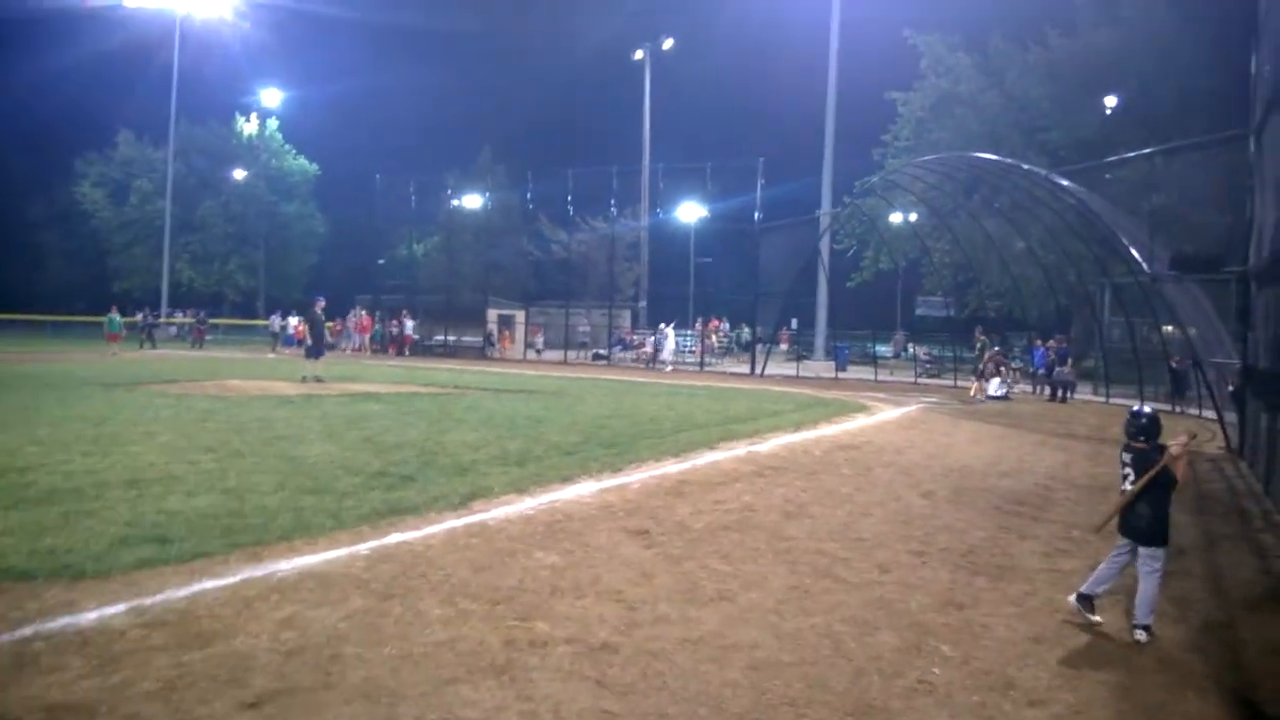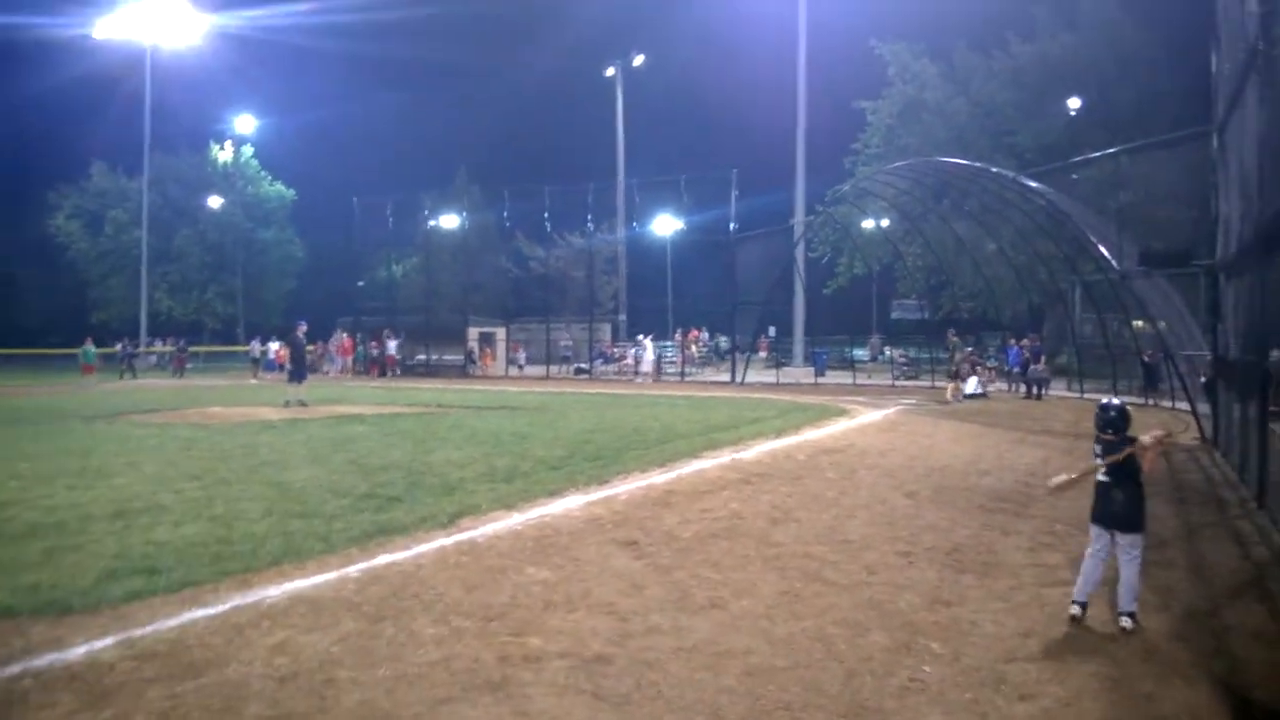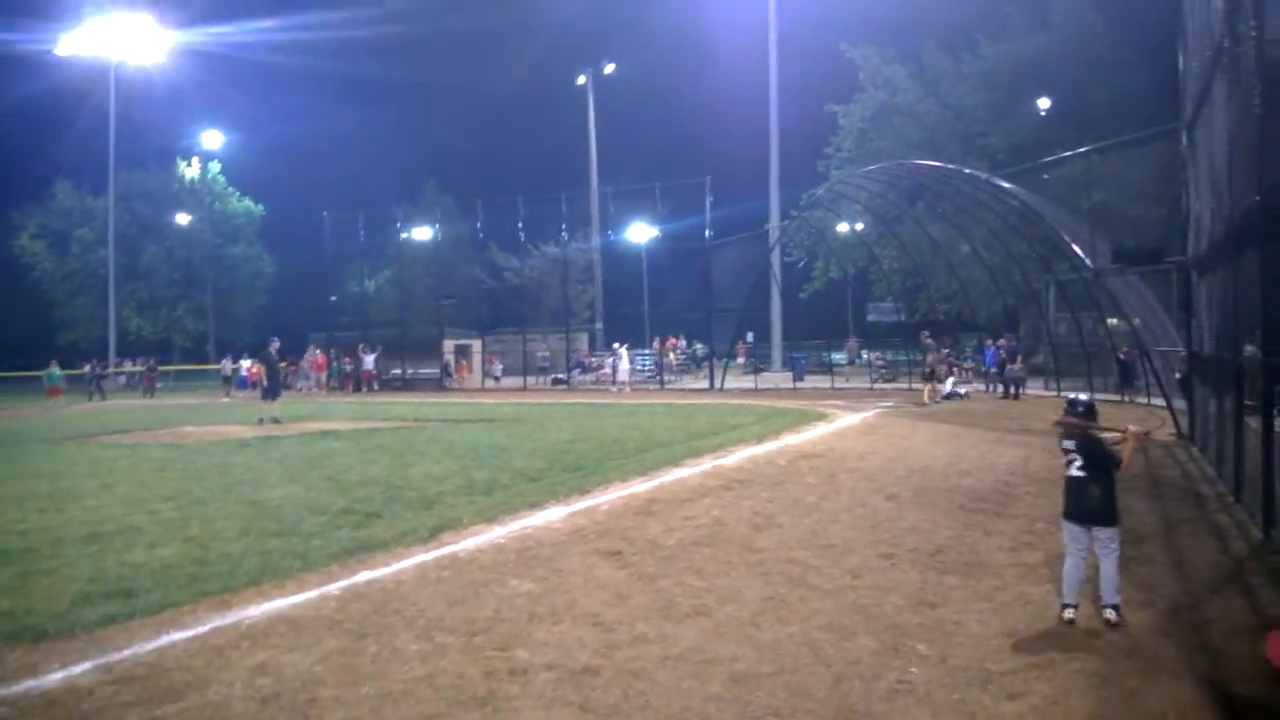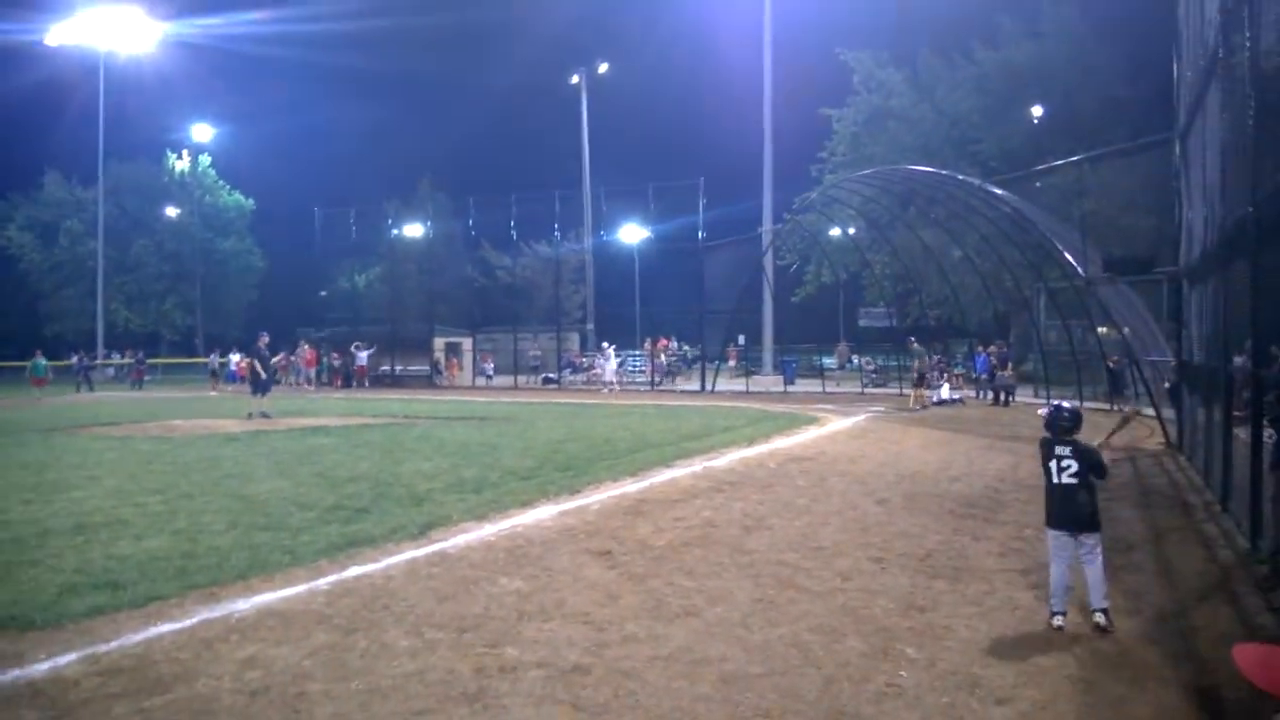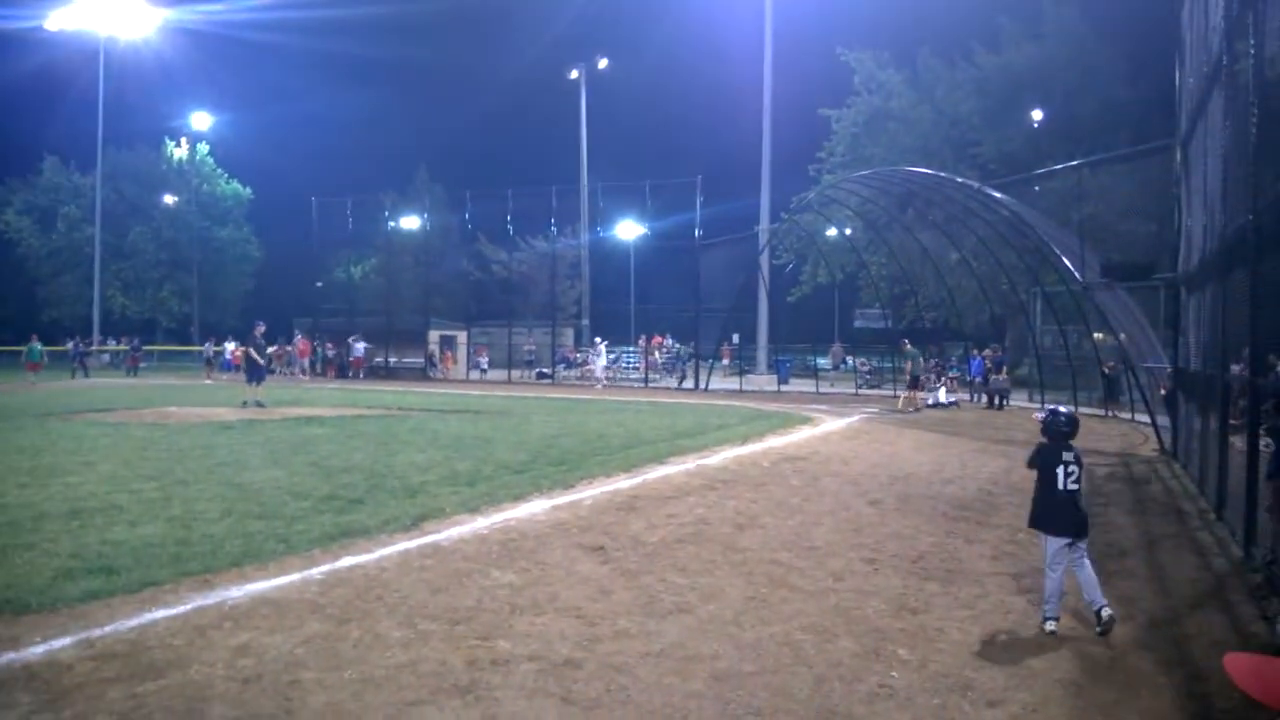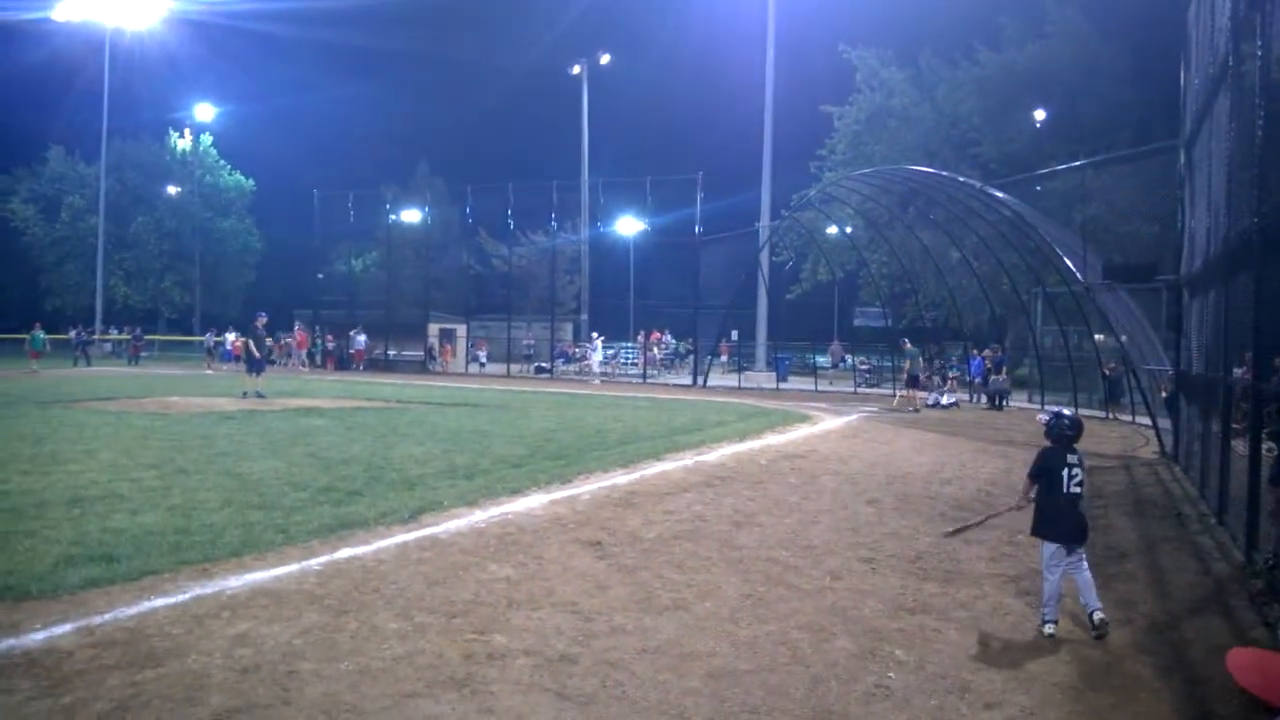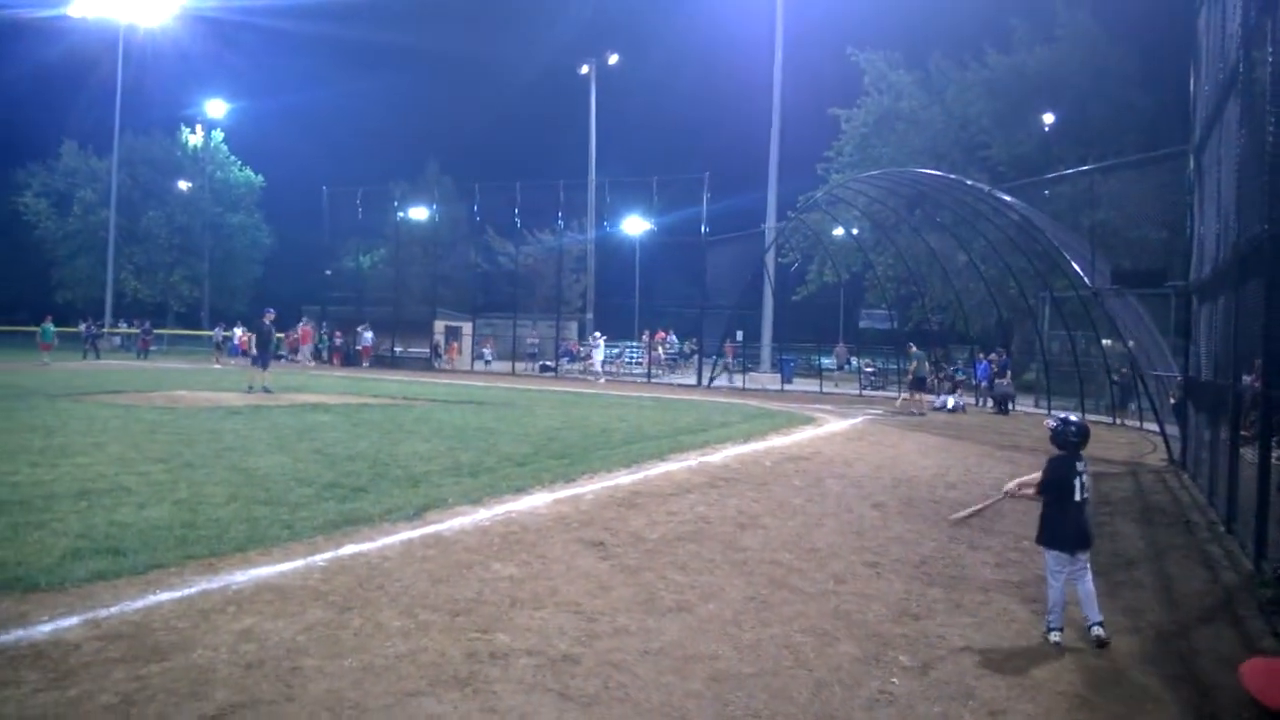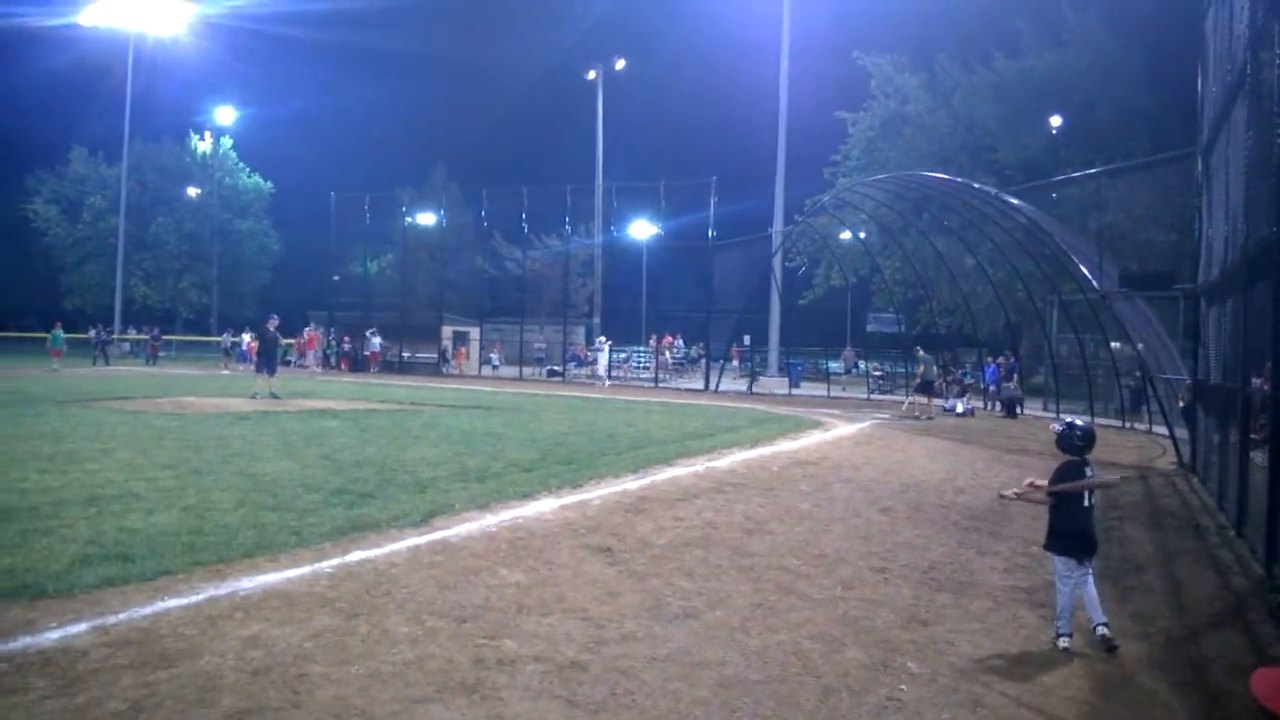
dt=0.2s
person 1, frame 1
left shoulder: (1129, 449)
right shoulder: (1149, 459)
left elbow: (1161, 450)
right elbow: (1173, 482)
left wrist: (1175, 446)
right wrist: (1181, 456)
left hip: (1130, 521)
right hip: (1151, 525)
left knee: (1117, 559)
right knee: (1149, 574)
left ankle: (1084, 595)
right ankle: (1141, 626)
person 1, frame 2
left shoulder: (1100, 441)
right shoulder: (1119, 449)
left elbow: (1132, 443)
right elbow: (1140, 471)
left wrist: (1145, 442)
right wrist: (1149, 450)
left hip: (1101, 512)
right hip: (1127, 515)
left knee: (1095, 557)
right knee: (1129, 563)
left ankle: (1078, 604)
right ankle: (1126, 614)
person 1, frame 3
left shoulder: (1065, 437)
right shoulder: (1094, 443)
right elbow: (1120, 464)
left wrist: (1125, 435)
right wrist: (1131, 440)
left hip: (1074, 510)
right hip: (1101, 510)
left knee: (1074, 557)
right knee: (1108, 557)
left ankle: (1068, 607)
right ankle: (1110, 608)
person 1, frame 4
left shoulder: (1045, 445)
right shoulder: (1085, 451)
right elbow: (1101, 474)
right wrist: (1096, 452)
left hip: (1058, 517)
right hip: (1086, 517)
left knee: (1059, 564)
right knee: (1092, 562)
left ankle: (1057, 614)
right ankle: (1100, 612)
person 1, frame 5
left shoulder: (1043, 450)
right shoulder: (1076, 455)
left elbow: (1031, 465)
left hip: (1054, 523)
right hip: (1077, 521)
left knee: (1054, 571)
right knee: (1082, 564)
left ankle: (1051, 619)
right ankle: (1102, 609)
person 1, frame 6
left shoulder: (1047, 454)
right shoulder: (1077, 457)
left elbow: (1031, 482)
left wrist: (1024, 497)
right wrist: (1036, 496)
left hip: (1053, 526)
right hip: (1077, 524)
left knee: (1052, 574)
right knee: (1080, 567)
left ankle: (1049, 621)
right ankle: (1096, 612)
person 1, frame 7
left shoulder: (1057, 463)
right shoulder: (1079, 461)
left elbow: (1041, 492)
right elbow: (1044, 478)
left wrist: (1017, 493)
right wrist: (1017, 482)
left hip: (1057, 533)
right hip: (1080, 532)
left knee: (1056, 581)
right knee: (1083, 578)
left ankle: (1055, 629)
right ankle: (1096, 625)
person 1, frame 8
left shoulder: (1067, 469)
right shoulder: (1084, 466)
left elbow: (1050, 497)
right elbow: (1054, 484)
left wrist: (1019, 494)
right wrist: (1034, 484)
left hip: (1065, 538)
right hip: (1085, 537)
left knee: (1065, 586)
right knee: (1086, 582)
left ankle: (1063, 635)
right ankle: (1101, 627)
